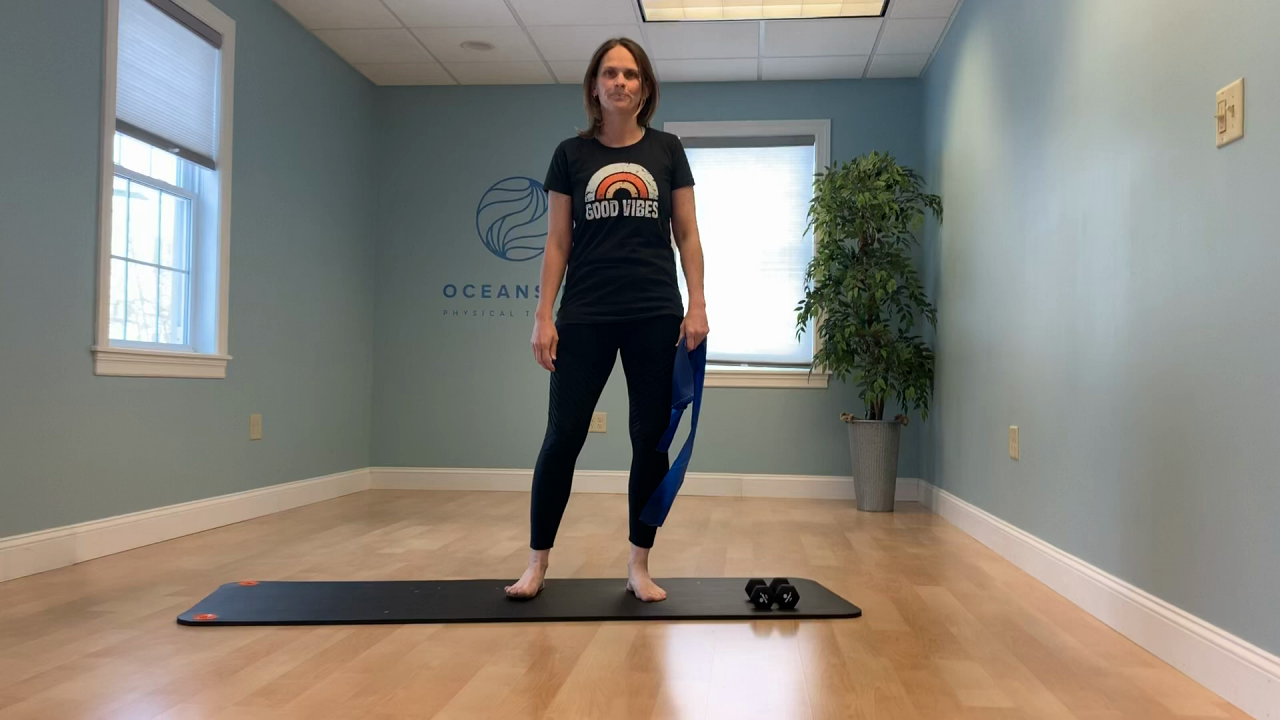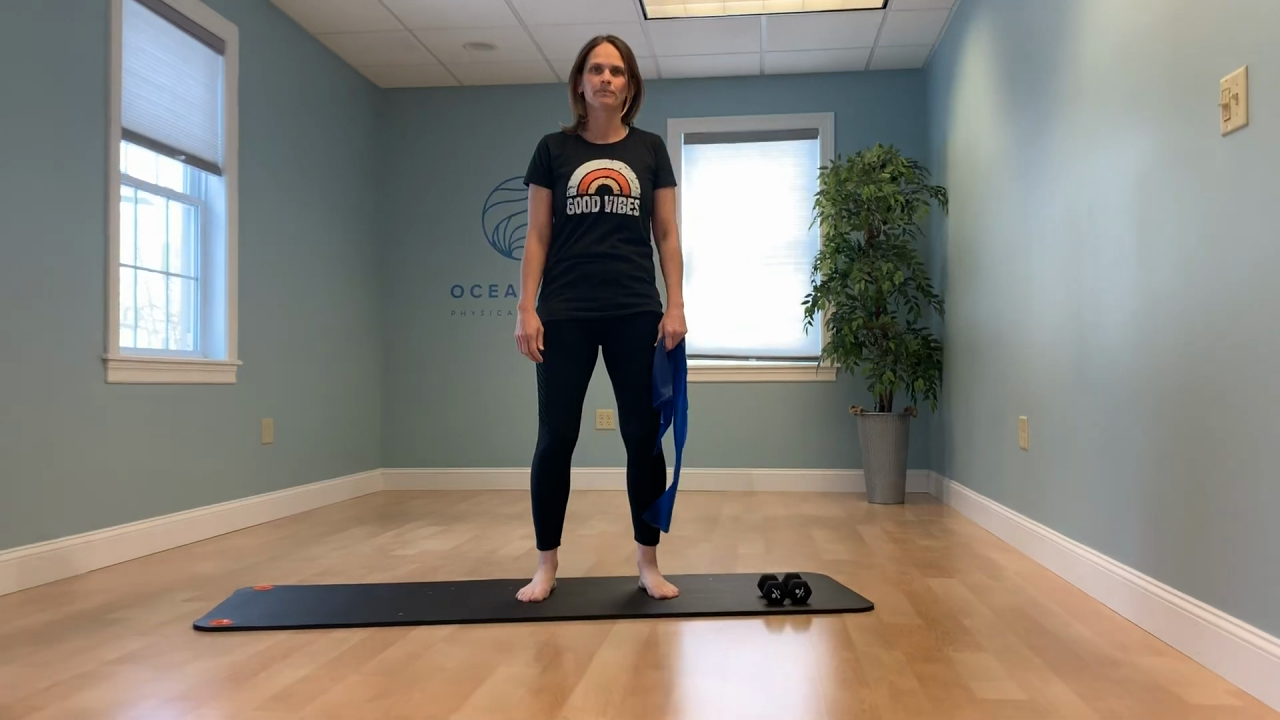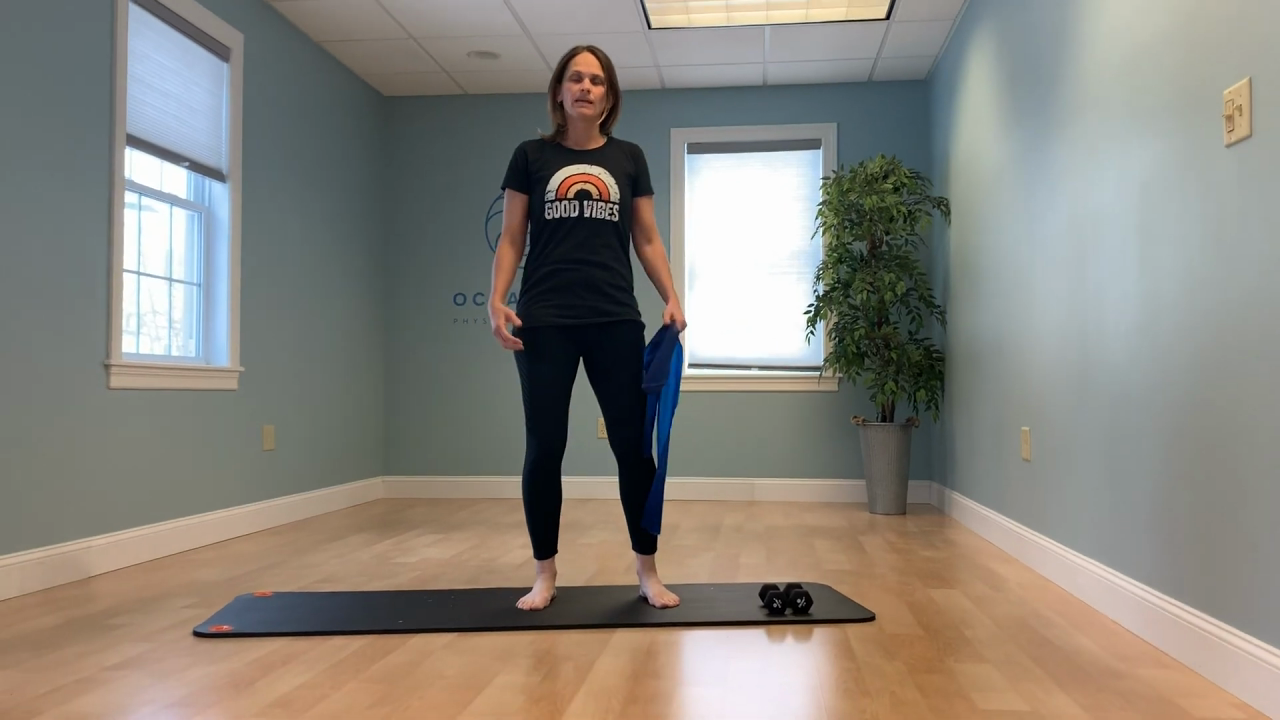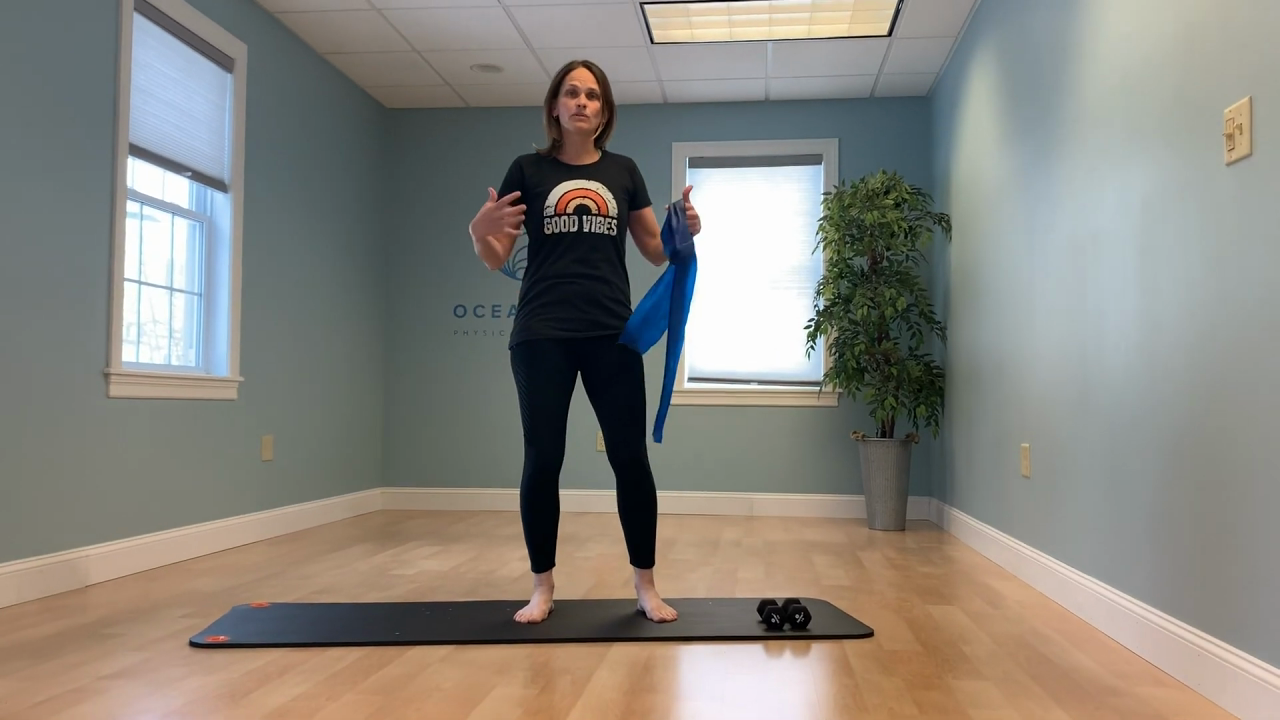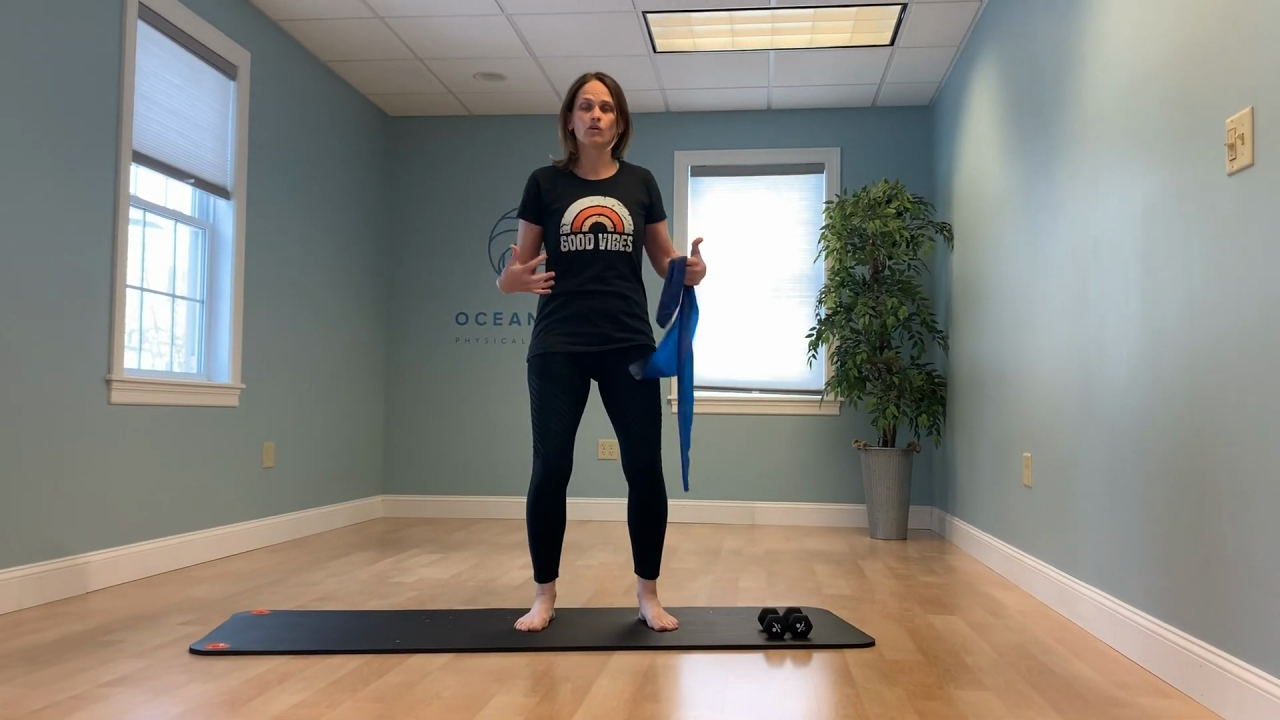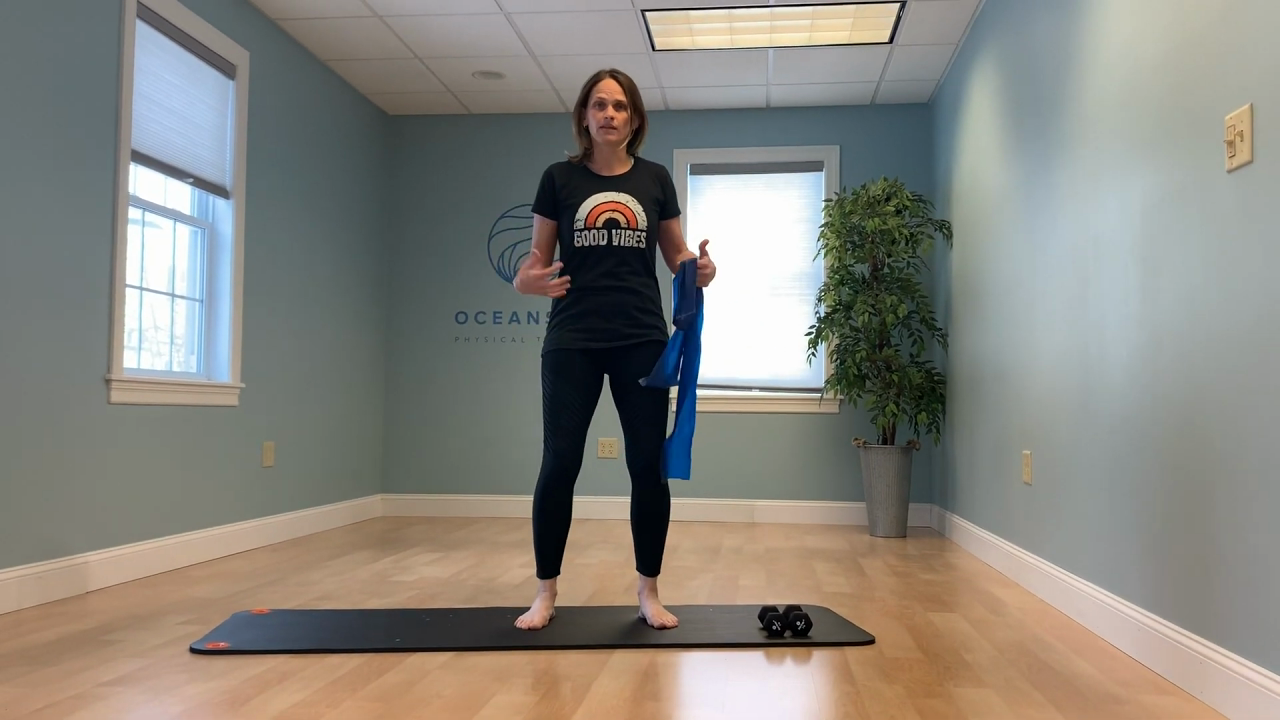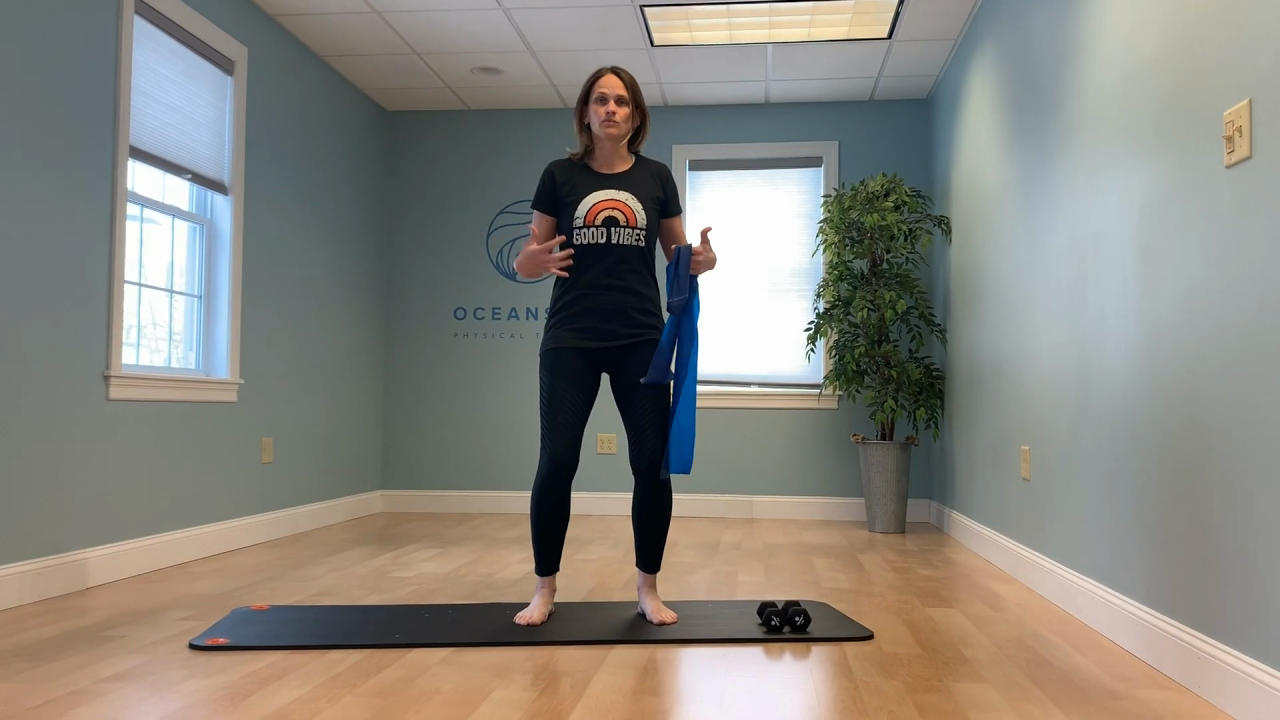
dt=0.5s
person 1, frame 1
left shoulder: (667, 150)
right shoulder: (571, 154)
left elbow: (687, 235)
right elbow: (558, 242)
left wrist: (696, 305)
right wrist: (543, 315)
left hip: (655, 316)
right hip: (584, 317)
left knee: (651, 441)
right knee: (562, 438)
left ankle: (639, 566)
right ankle: (537, 562)
person 1, frame 2
left shoulder: (650, 149)
right shoulder: (553, 149)
left elbow: (667, 235)
right elbow: (538, 236)
left wrist: (675, 306)
right wrist: (527, 308)
left hip: (635, 313)
right hip: (565, 313)
left knee: (643, 438)
right knee: (555, 439)
left ankle: (648, 563)
right ankle: (546, 565)
person 1, frame 3
left shoulder: (629, 157)
right shoulder: (531, 155)
left elbow: (647, 240)
right elbow: (511, 239)
left wrist: (672, 297)
right wrist: (497, 297)
left hip: (616, 319)
right hip: (544, 320)
left knee: (634, 443)
right knee: (544, 447)
left ankle: (648, 572)
right ankle: (545, 574)
person 1, frame 4
left shoulder: (623, 171)
right shoulder: (527, 169)
left elbow: (654, 249)
right elbow: (496, 255)
left wrist: (684, 229)
right wrist: (480, 228)
left hip: (612, 332)
right hip: (542, 333)
left knee: (630, 456)
right knee: (542, 459)
left ankle: (645, 586)
right ankle: (542, 587)
person 1, frame 5
left shoulder: (641, 183)
right shoulder: (544, 183)
left elbow: (662, 259)
right elbow: (522, 263)
left wrist: (689, 270)
right wrist: (513, 278)
left hip: (629, 345)
right hip: (558, 346)
left knee: (645, 468)
right knee: (550, 469)
left ankle: (648, 595)
right ankle: (544, 595)
person 1, frame 6
left shoulder: (655, 179)
right shoulder: (559, 178)
left elbow: (675, 254)
right elbow: (538, 256)
left wrist: (699, 268)
right wrist: (527, 279)
left hip: (642, 340)
right hip: (572, 341)
left knee: (649, 465)
right knee: (559, 463)
left ankle: (648, 592)
right ankle: (545, 593)
person 1, frame 7
left shoulder: (656, 177)
right shoulder: (560, 175)
left elbow: (677, 251)
right elbow: (532, 258)
left wrist: (703, 260)
right wrist: (528, 262)
left hip: (639, 339)
right hip: (570, 339)
left knee: (653, 463)
right knee: (556, 461)
left ankle: (648, 589)
right ankle: (544, 589)
